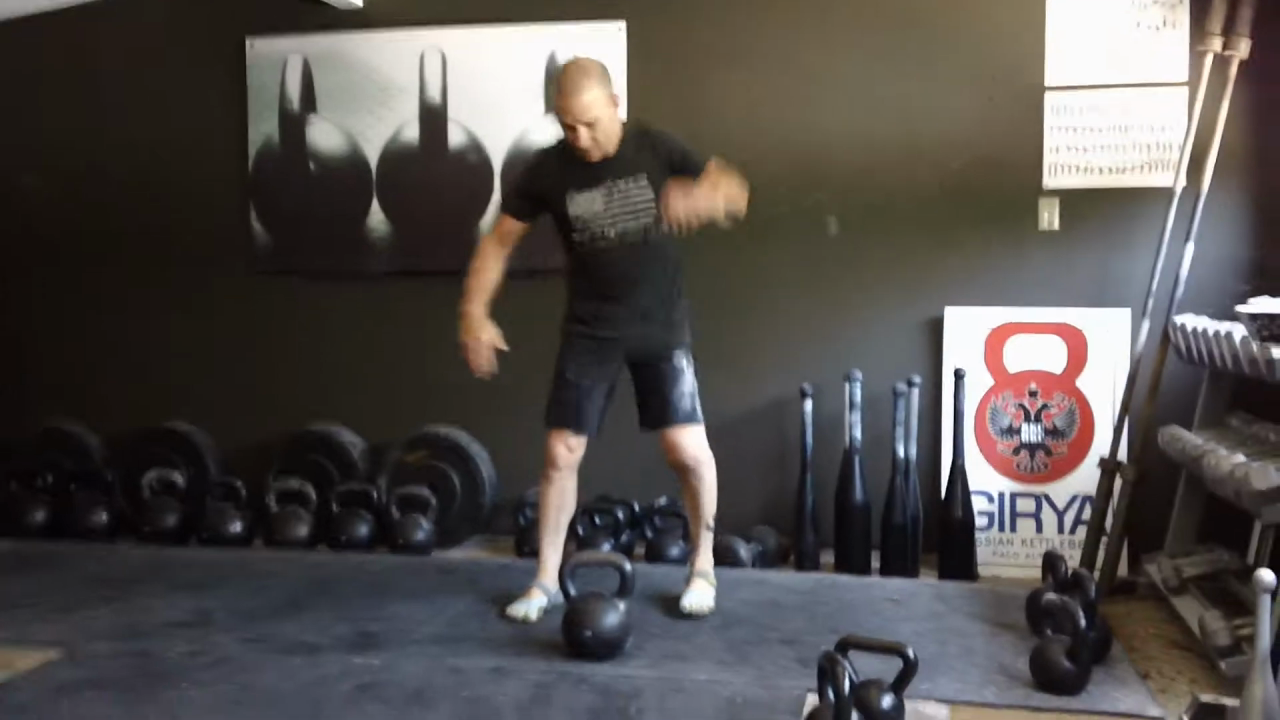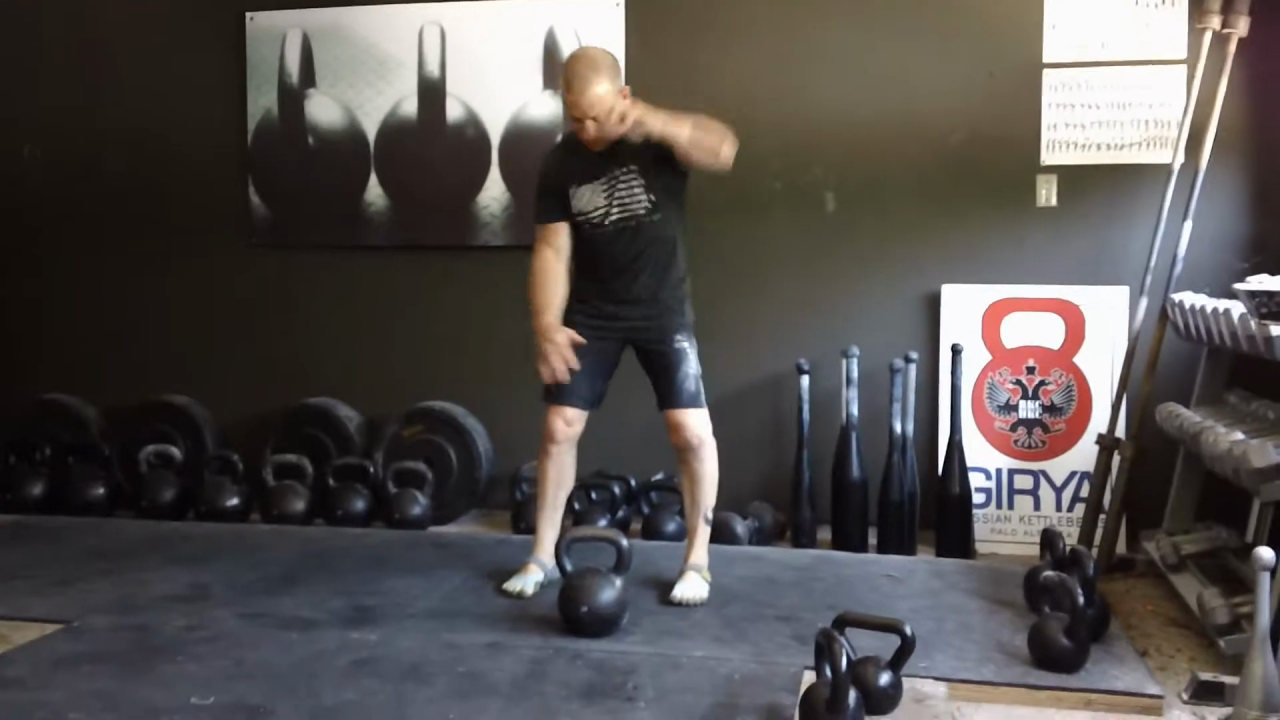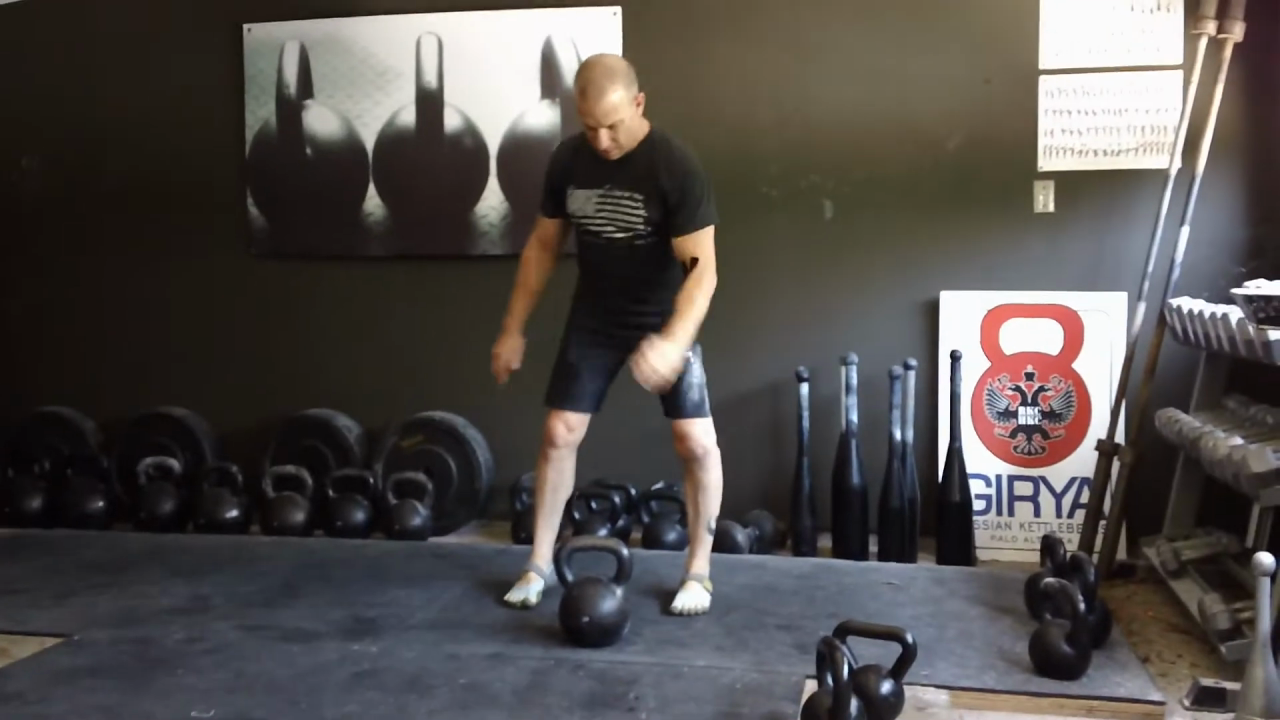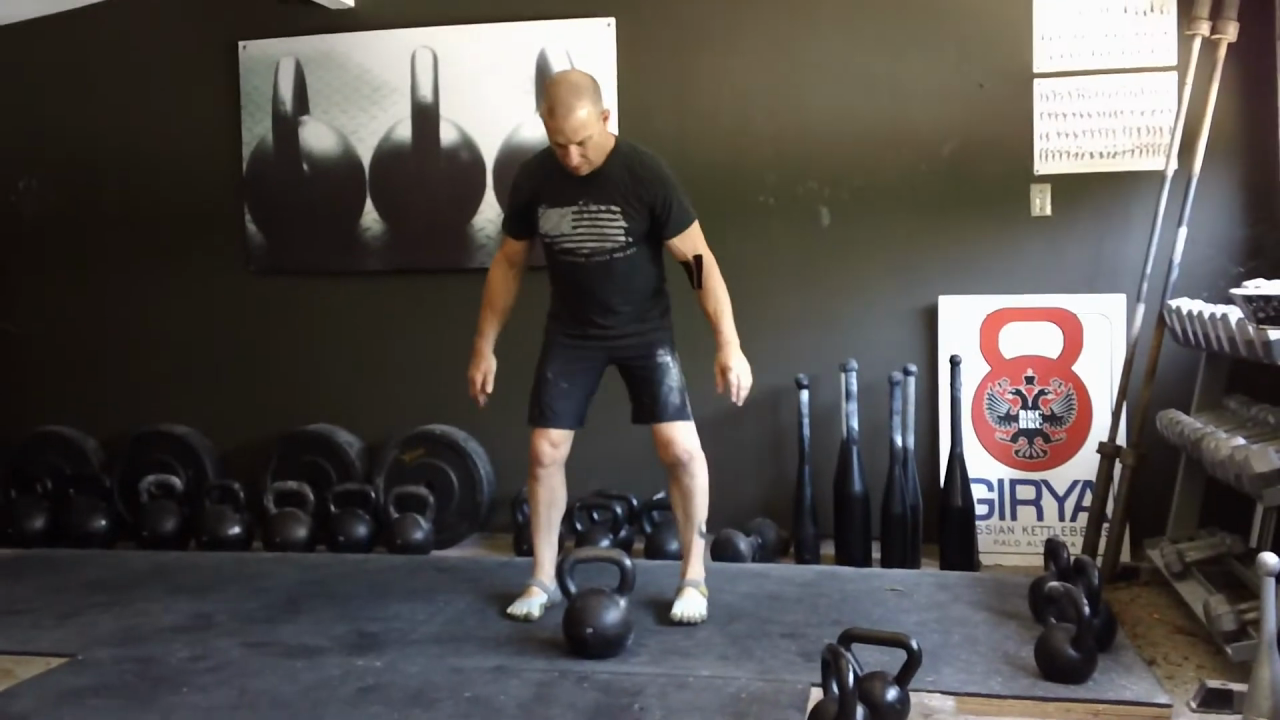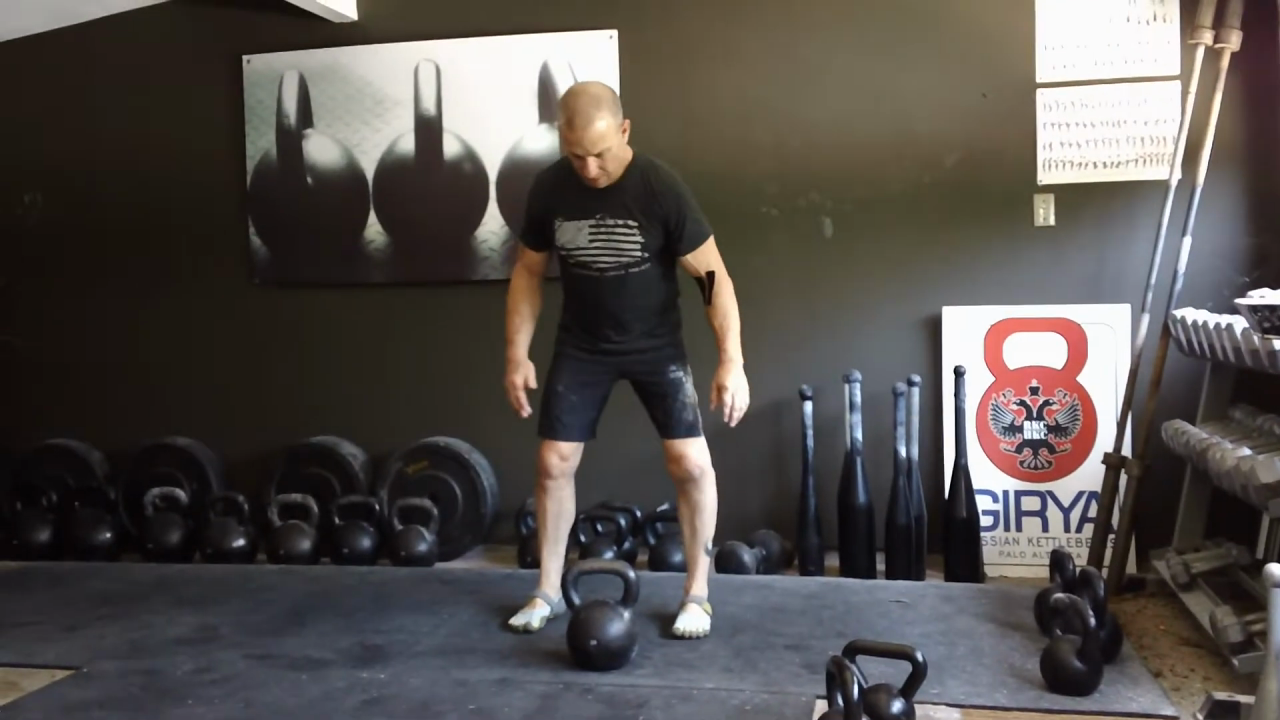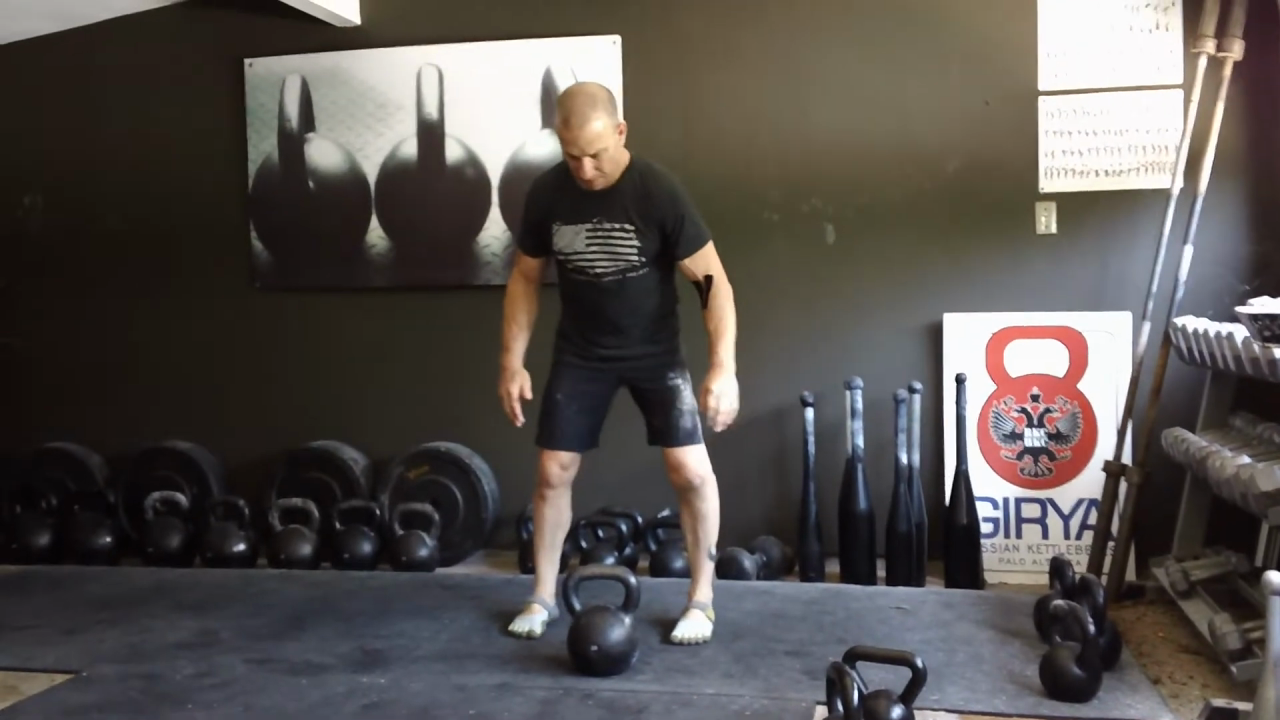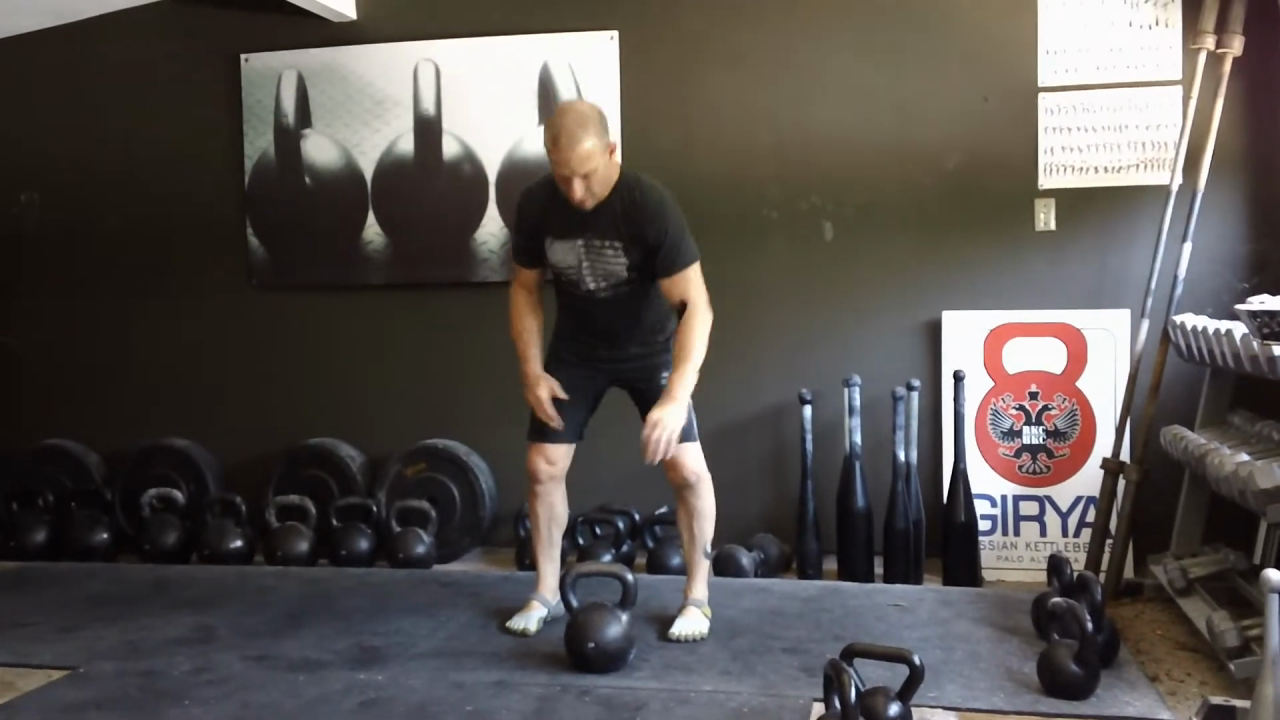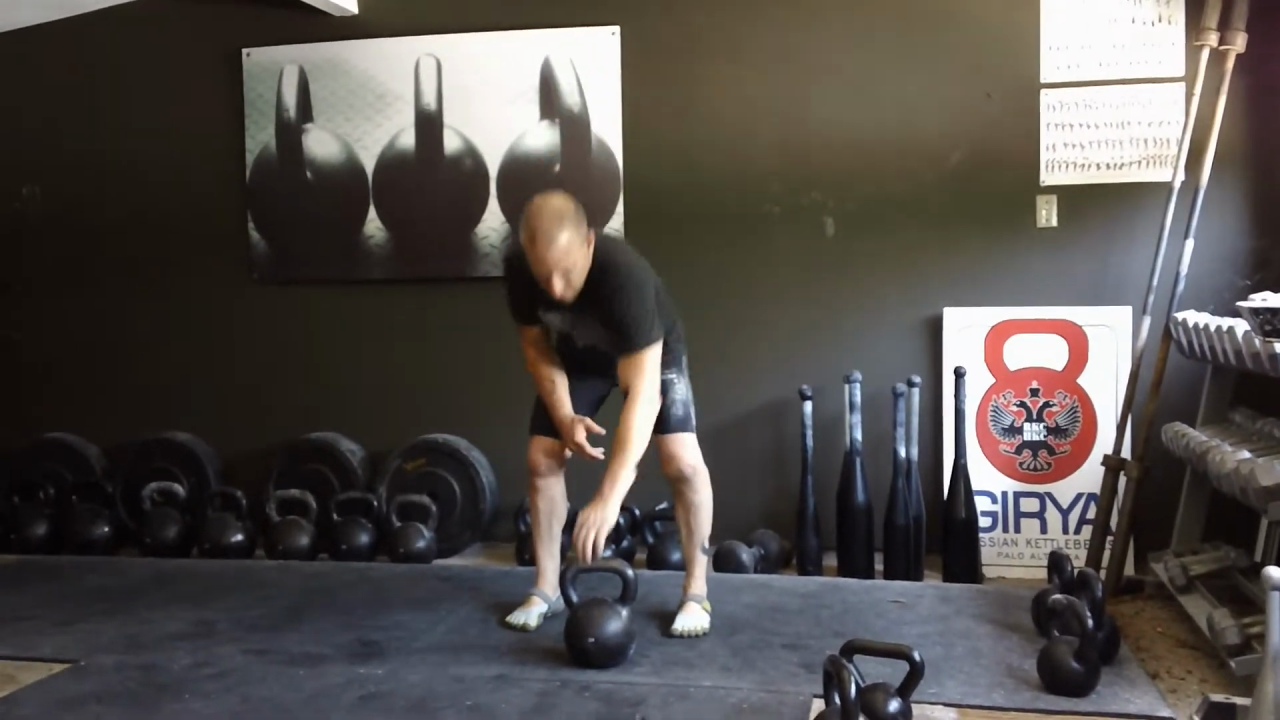
dt=0.3s
person 1, frame 1
left shoulder: (654, 148)
right shoulder: (547, 171)
left elbow: (733, 193)
right elbow: (499, 241)
left wrist: (702, 198)
right wrist: (476, 315)
left hip: (662, 329)
right hip: (591, 332)
left knee: (687, 451)
right knee: (561, 452)
left ankle: (702, 569)
right ankle: (547, 581)
person 1, frame 2
left shoulder: (657, 133)
right shoulder: (561, 162)
left elbow: (721, 151)
right elbow: (552, 251)
left wrist: (655, 123)
right wrist: (546, 324)
left hip: (663, 310)
right hip: (592, 313)
left knee: (691, 432)
right knee: (559, 428)
left ankle: (696, 562)
right ankle: (543, 557)
person 1, frame 3
left shoulder: (674, 166)
right shoulder: (567, 159)
left elbow: (701, 267)
right elbow: (544, 244)
left wrist: (673, 341)
right wrist: (513, 328)
left hip: (662, 322)
right hip: (594, 318)
left knee: (696, 441)
right knee: (558, 435)
left ankle: (698, 572)
right ankle: (540, 564)
person 1, frame 4
left shoulder: (645, 175)
right shoulder: (532, 178)
left elbow: (698, 260)
right elbow: (508, 263)
left wrist: (729, 344)
right wrist: (484, 347)
left hip: (645, 330)
right hip: (570, 333)
left knee: (680, 447)
right knee: (545, 451)
left ankle: (693, 578)
right ankle: (544, 579)
person 1, frame 5
left shoulder: (661, 188)
right shoulder: (549, 188)
left elbow: (712, 276)
right elbow: (528, 272)
left wrist: (732, 361)
right wrist: (516, 354)
left hip: (655, 345)
right hip: (580, 347)
left knee: (690, 463)
right knee: (553, 464)
left ankle: (696, 594)
right ankle: (547, 591)
person 1, frame 6
left shoulder: (659, 192)
right shoulder: (546, 193)
left elbow: (712, 281)
right elbow: (525, 278)
left wrist: (723, 366)
right wrist: (511, 361)
left hip: (655, 352)
right hip: (579, 354)
left knee: (691, 471)
right knee: (552, 474)
left ankle: (700, 600)
right ankle: (543, 596)
person 1, frame 7
left shoulder: (650, 205)
right shoulder: (536, 206)
left elbow: (696, 307)
right elbow: (524, 290)
left wrist: (672, 400)
right wrist: (532, 372)
left hip: (650, 351)
right hip: (575, 352)
left knee: (686, 467)
right knee: (543, 466)
left ankle: (697, 598)
right ankle: (546, 593)
person 1, frame 8
left shoulder: (625, 278)
right shoulder: (518, 268)
left elbow: (642, 396)
right elbow: (535, 345)
left wrist: (608, 500)
right wrist: (564, 417)
left hip: (651, 356)
right hip: (576, 359)
left knee: (683, 463)
right knee: (541, 460)
left ankle: (696, 593)
right ankle: (546, 590)
